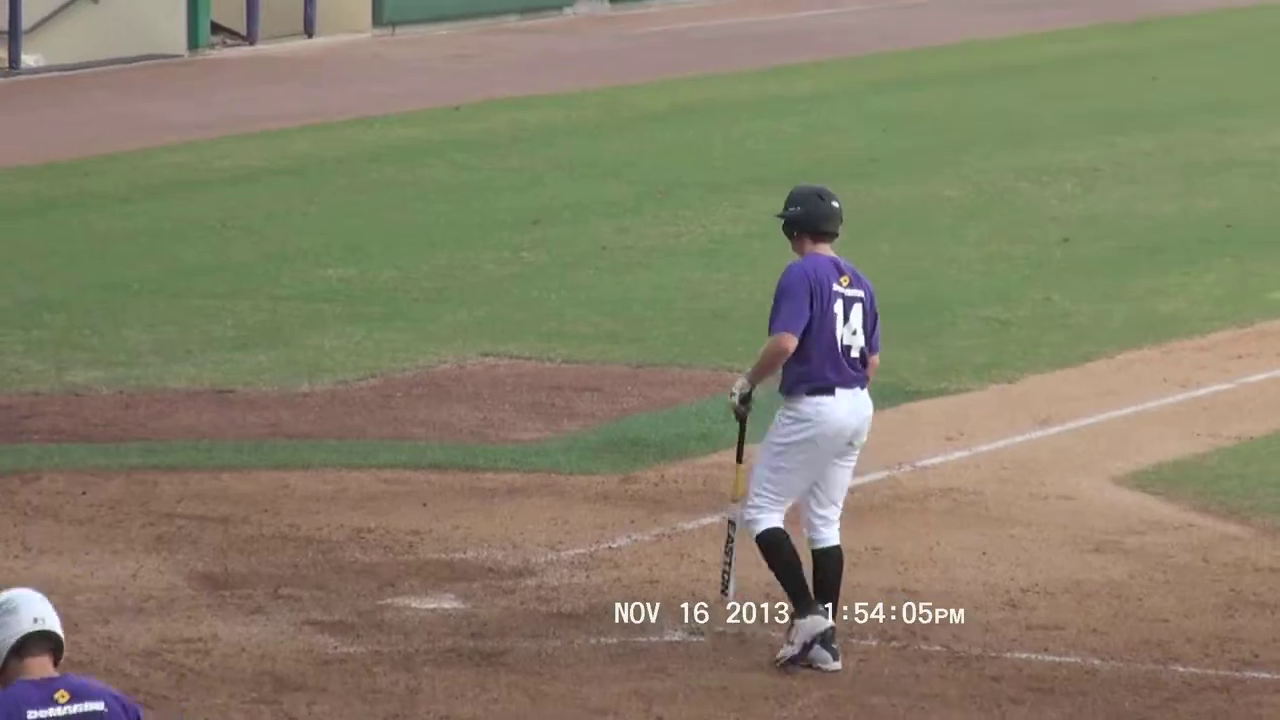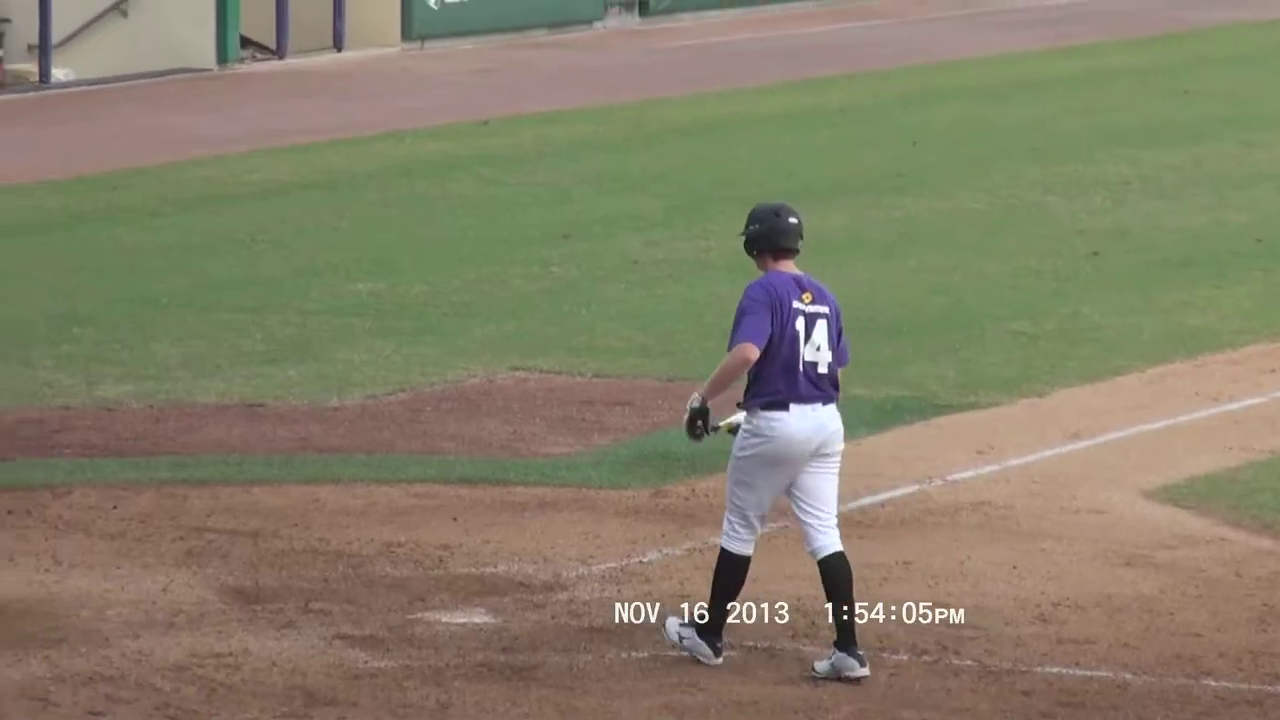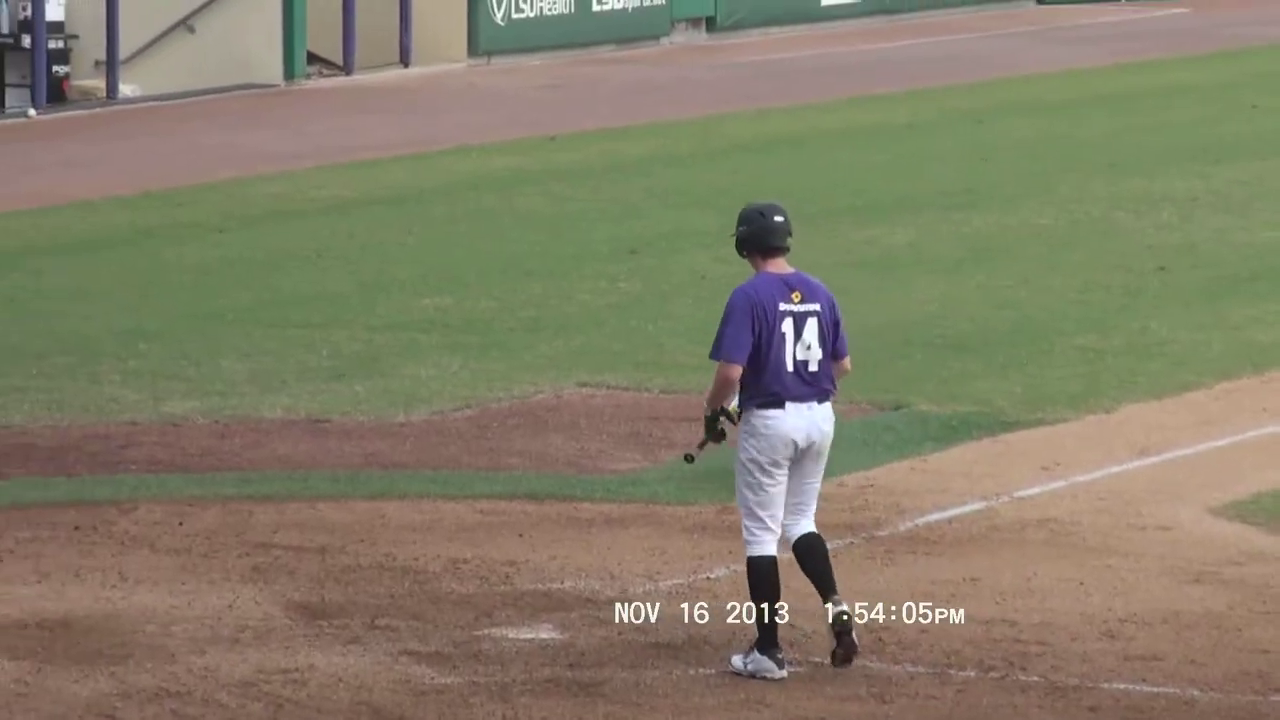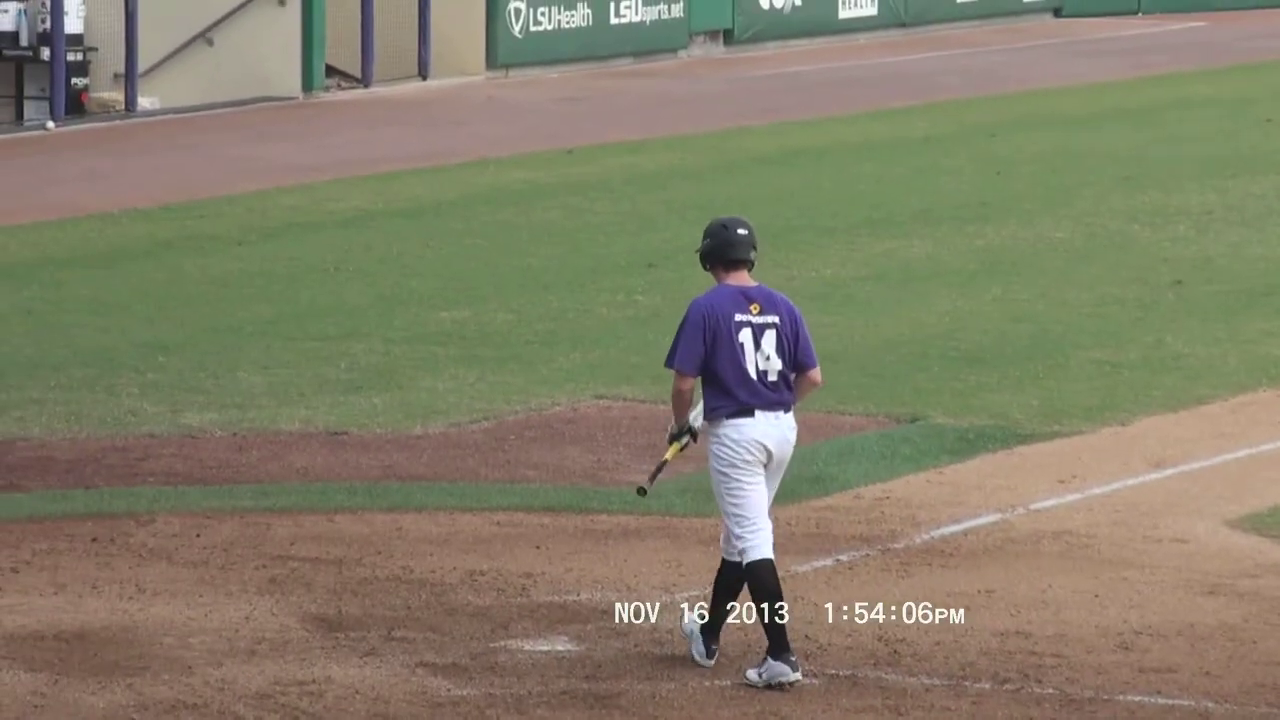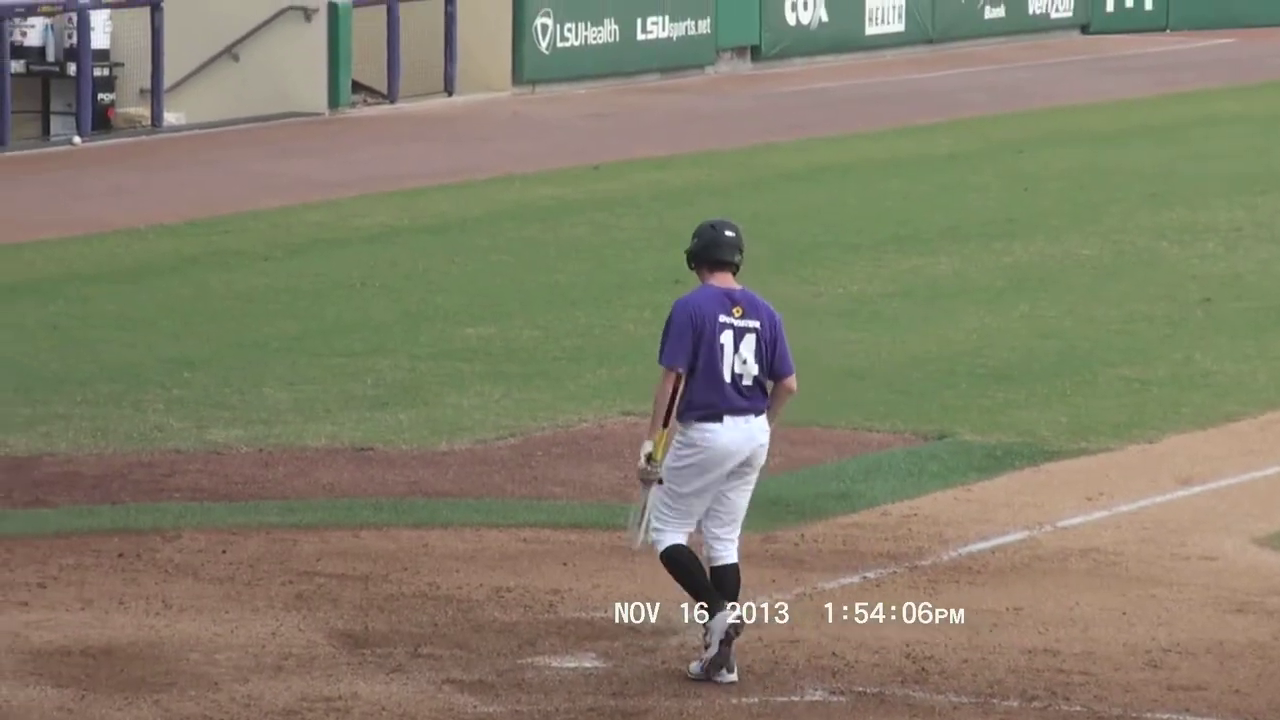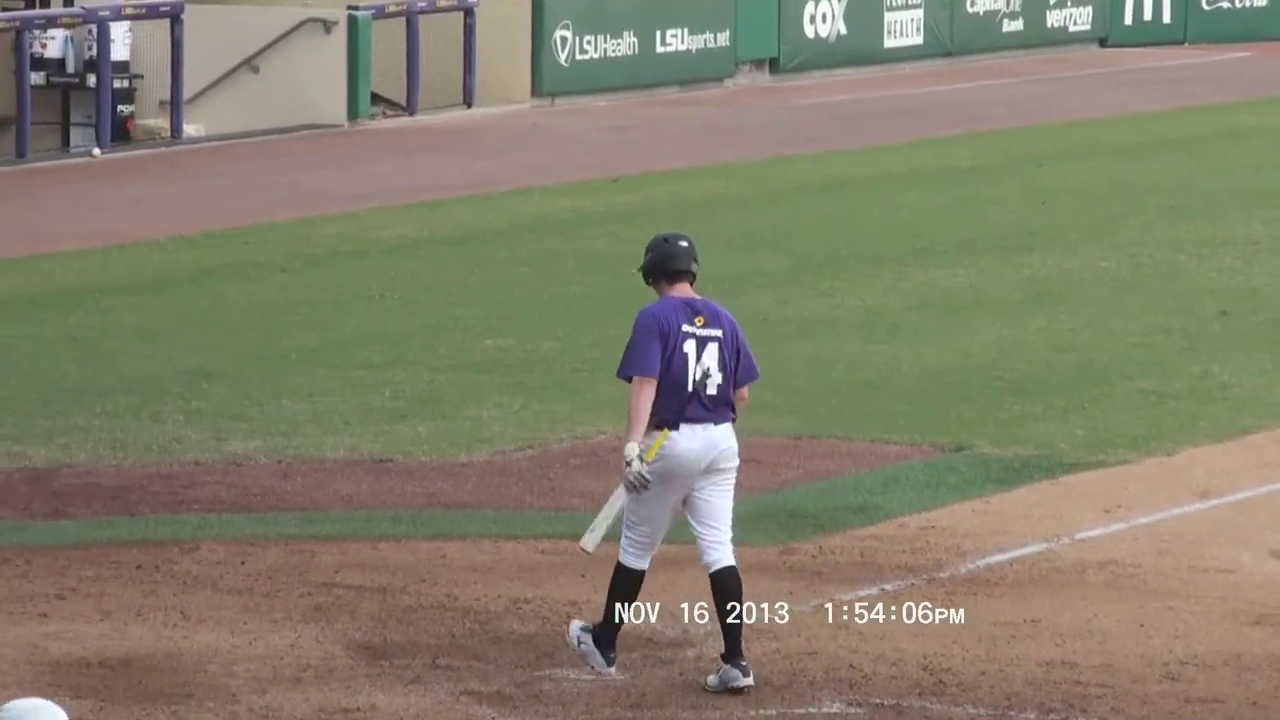
dt=0.3s
person 1, frame 1
left shoulder: (800, 273)
right shoulder: (859, 281)
left elbow: (784, 343)
right elbow: (872, 362)
left wrist: (746, 383)
left hip: (810, 409)
right hip: (857, 408)
left knee: (761, 514)
right knee: (824, 524)
left ankle: (810, 612)
right ankle: (820, 639)
person 1, frame 2
left shoulder: (763, 291)
right shoulder: (825, 296)
left elbow: (745, 354)
right elbow: (836, 372)
left wrist: (701, 398)
left hip: (774, 425)
right hip: (826, 422)
left knee: (738, 531)
right knee: (822, 534)
left ankle: (707, 635)
right ankle: (848, 648)
person 1, frame 3
left shoulder: (748, 295)
right shoulder: (820, 293)
left elbow: (730, 372)
right elbow: (842, 366)
left wrist: (713, 409)
left hip: (768, 423)
right hip: (819, 418)
left knee: (760, 534)
right knee: (799, 523)
left ankle: (768, 650)
right ankle: (835, 605)
person 1, frame 4
left shoulder: (705, 307)
right shoulder: (783, 306)
left elbow: (684, 384)
right elbow: (812, 377)
left wrist: (680, 424)
left hip: (736, 433)
right hip: (782, 429)
left knee: (753, 544)
right knee: (739, 532)
left ankle: (780, 654)
right ankle: (708, 635)
person 1, frame 5
left shoulder: (690, 306)
right shoulder: (764, 311)
left elbow: (672, 378)
right elbow: (787, 384)
left wrist: (650, 439)
left hip: (705, 435)
right hip: (753, 435)
left knee: (667, 533)
right knee: (723, 542)
left ankle: (719, 612)
right ankle: (720, 656)
person 1, frame 6
left shoulder: (654, 317)
right shoulder: (723, 319)
left elbow: (643, 386)
right elbow: (740, 393)
left wrist: (630, 447)
left hip: (668, 443)
right hip: (720, 443)
left knee: (636, 547)
right knee: (718, 550)
left ankle: (603, 644)
right ankle: (735, 662)
